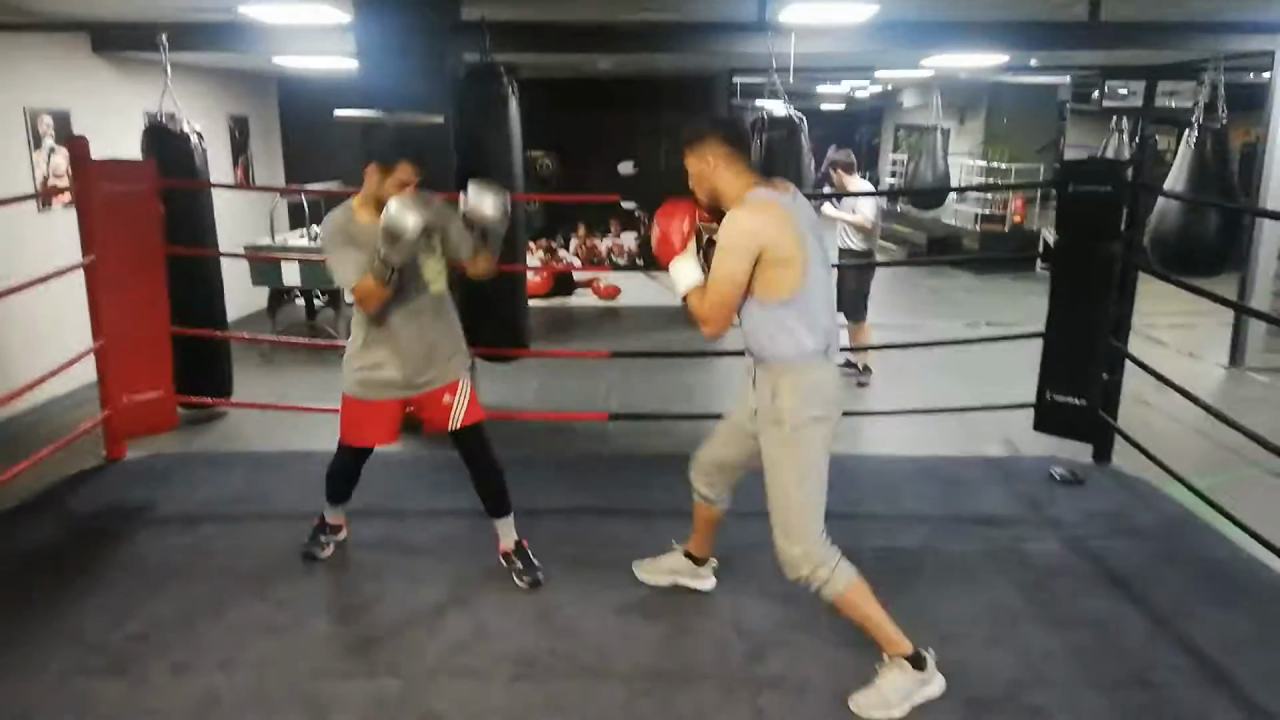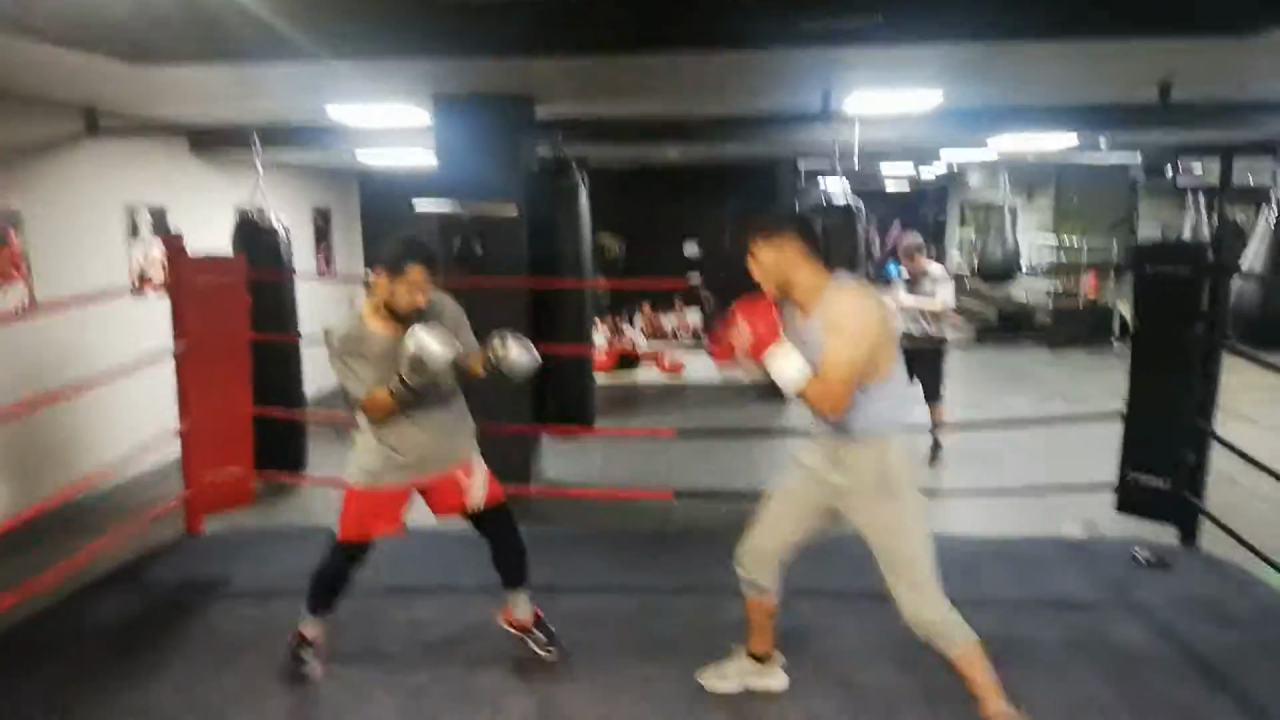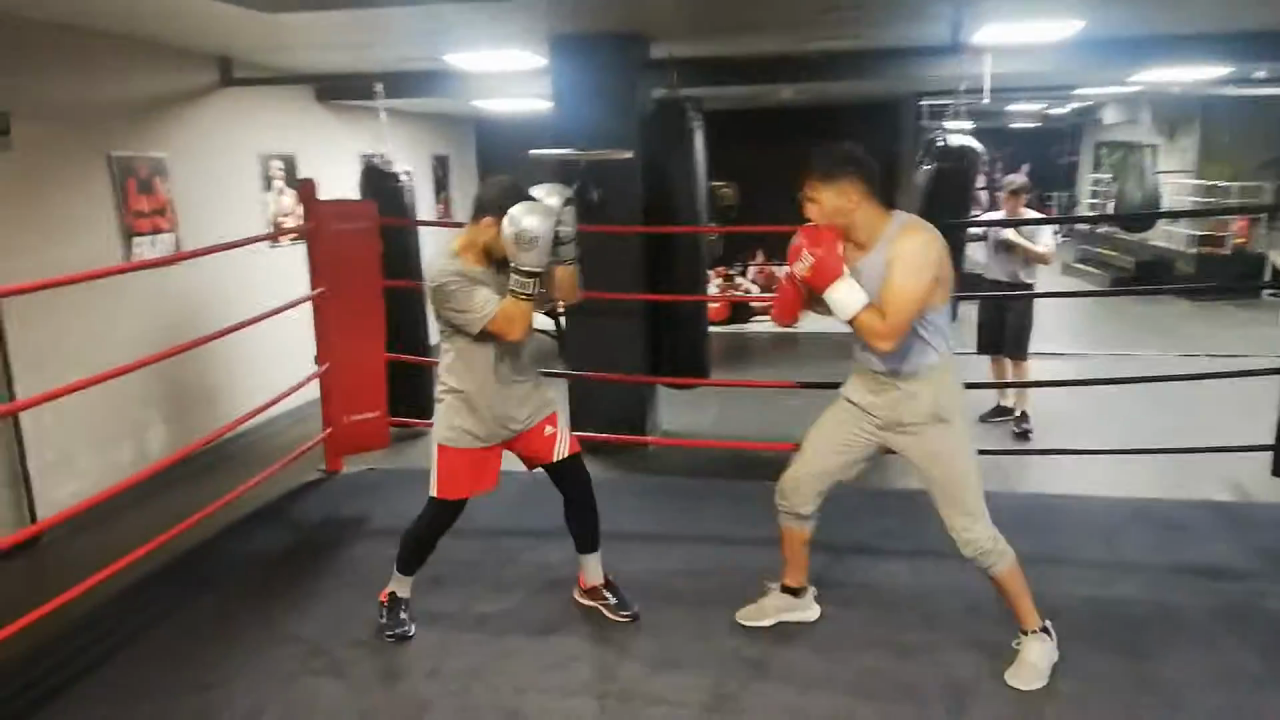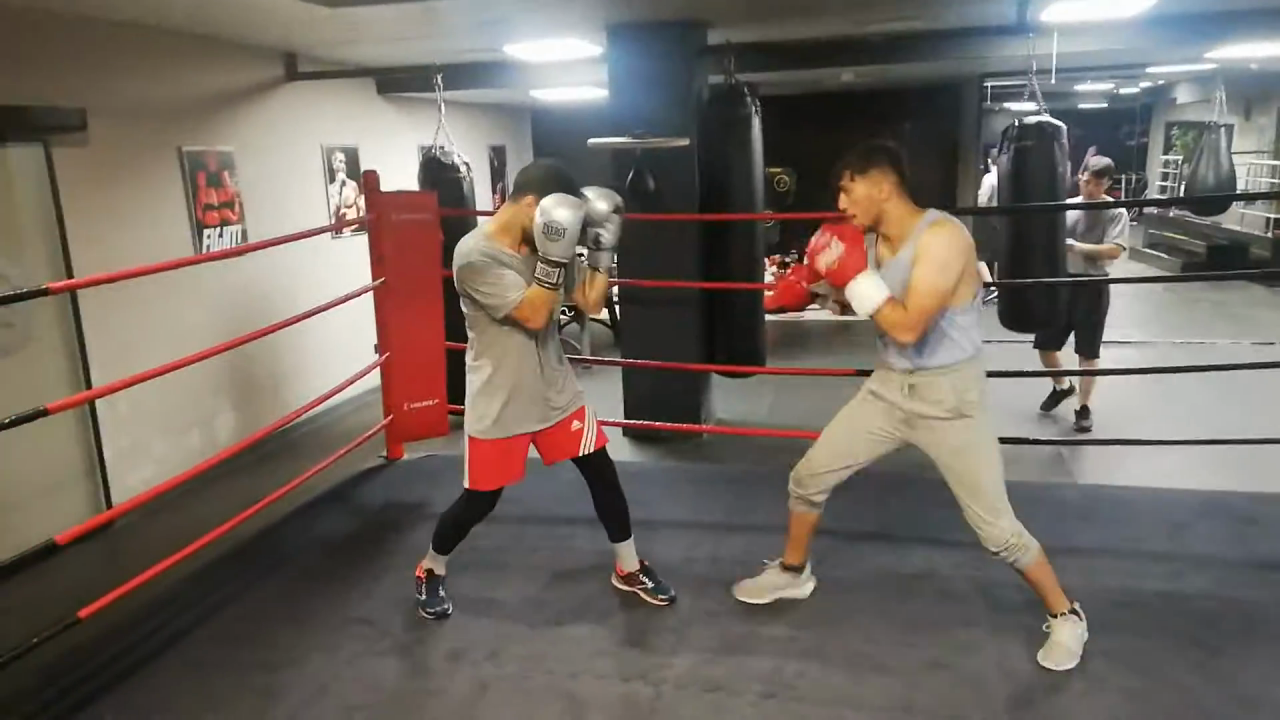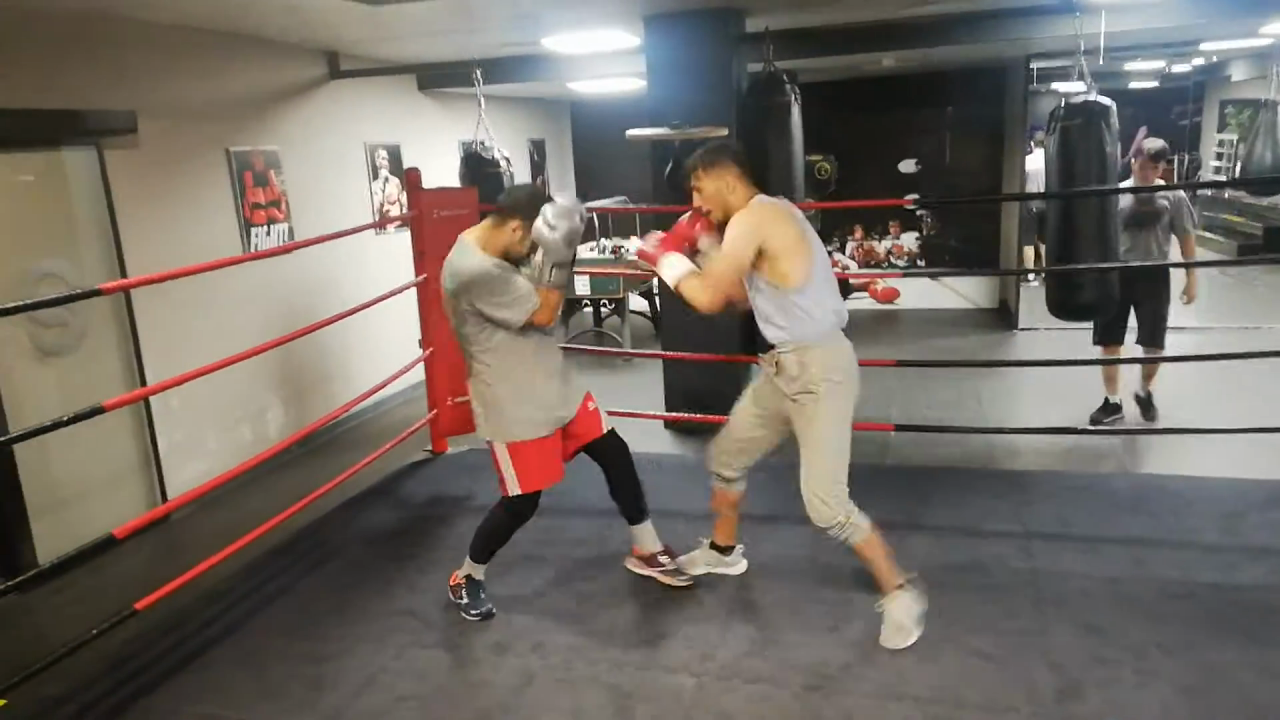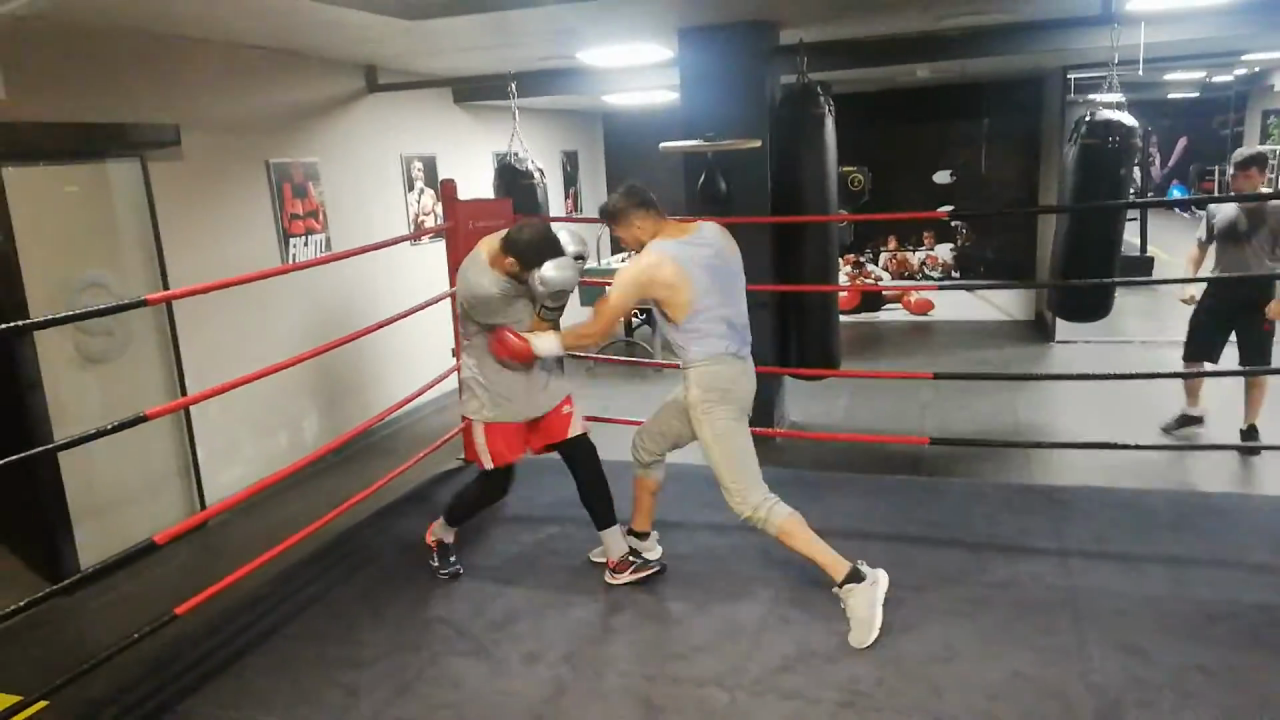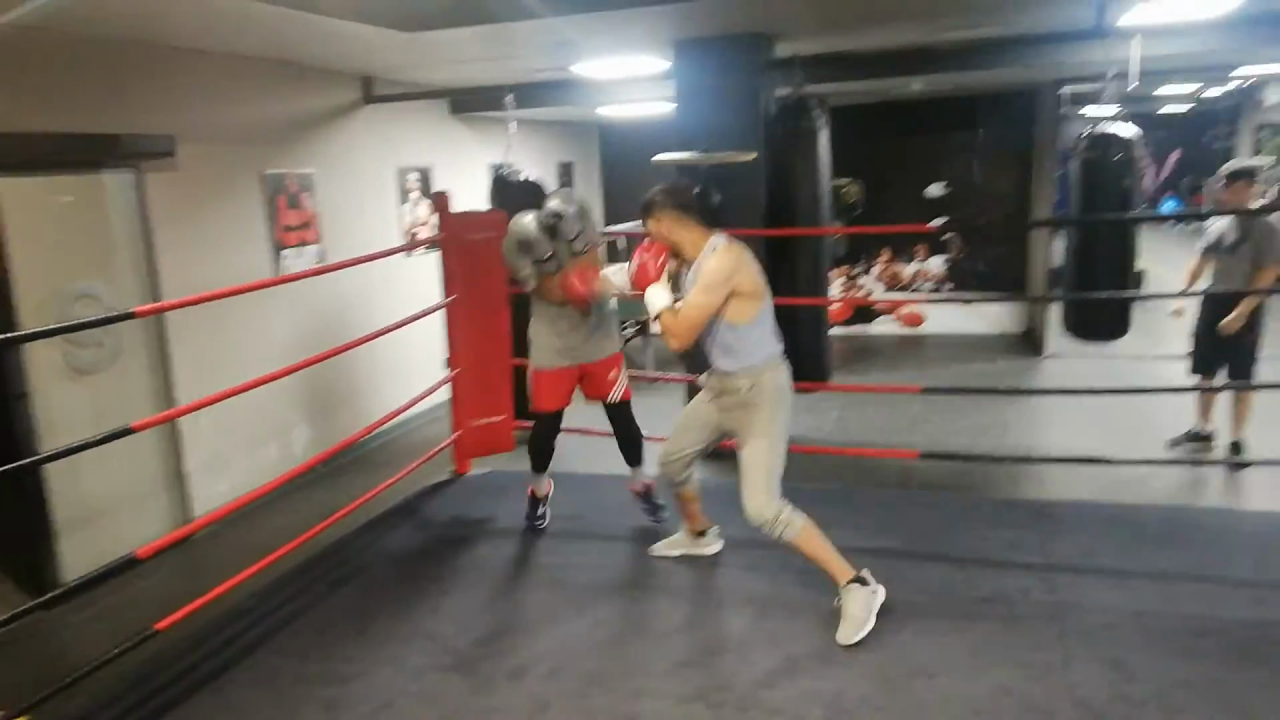
dt=0.7s
person 1, frame 1
left shoulder: (745, 223)
right shoulder: (781, 193)
left elbow: (712, 321)
left wrist: (680, 259)
left hip: (796, 389)
right hip: (773, 382)
left knee: (802, 552)
right knee: (709, 467)
left ankle: (910, 662)
right ankle: (695, 561)
person 1, frame 2
left shoulder: (852, 306)
right shoulder: (793, 304)
left elbow: (830, 402)
left wrist: (771, 347)
right wrist: (752, 344)
left hip: (880, 463)
right hip: (824, 457)
left knee: (924, 609)
right knee: (753, 559)
right ankle: (760, 660)
person 1, frame 3
left shoulder: (915, 241)
right shoulder: (844, 240)
left elbow: (887, 335)
left wrist: (831, 279)
right wrist: (805, 289)
left hip: (926, 398)
right hip: (866, 393)
left knee: (973, 533)
right knee: (794, 488)
left ankle: (1037, 634)
right ankle: (794, 593)
person 1, frame 4
left shoulder: (942, 237)
right shoulder: (881, 240)
left elbow: (906, 329)
right elbow: (856, 304)
left wrist: (851, 274)
right wrist: (825, 277)
left hip: (949, 396)
right hip: (889, 387)
left knee: (996, 527)
right knee: (809, 476)
left ankle: (1065, 616)
right ankle: (791, 571)
person 1, frame 5
left shoulder: (754, 217)
right shoulder: (770, 218)
left elbow: (707, 299)
right elbow: (737, 292)
left wrist: (668, 257)
right wrist: (697, 248)
left hip: (820, 370)
right hip: (785, 368)
left knee: (826, 507)
right knee: (725, 455)
left ankle: (899, 592)
right ankle: (724, 550)
person 1, frame 6
left shoulder: (645, 267)
right shoulder: (713, 232)
left elbow: (593, 332)
left wrist: (534, 344)
left hip: (713, 383)
right hip: (730, 366)
left knee: (751, 503)
right knee: (646, 446)
left ankle: (855, 580)
right ankle: (640, 537)
person 1, frame 7
left shoulder: (722, 261)
right shoulder: (700, 258)
left elbow: (679, 339)
left wrist: (653, 287)
left hip: (759, 391)
right hip: (722, 385)
left knee: (762, 508)
right knee: (673, 460)
left ankle: (856, 586)
right ankle: (699, 533)
person 2, frame 1
left shoulder: (435, 211)
right shoulder: (339, 228)
left elbow: (480, 268)
right elbow: (369, 303)
left wrist: (489, 229)
right wrist: (391, 254)
left hip: (440, 360)
right hip: (376, 367)
left knee: (476, 448)
right knee: (353, 452)
left ankle: (510, 544)
right ankle: (332, 521)
person 2, frame 2
left shoulder: (443, 309)
right shoulder: (348, 337)
left elbow: (474, 363)
right elbow: (374, 409)
left wrist: (501, 355)
right wrist: (409, 377)
left hip: (450, 447)
right hip: (383, 458)
left knee: (501, 526)
right knee: (346, 551)
left ankle: (521, 615)
right ankle: (308, 633)
person 2, frame 3
left shoulder: (511, 252)
right shoulder: (447, 277)
left elbow: (569, 295)
right elbow: (513, 327)
left wrist: (562, 240)
right wrist: (529, 264)
left hip: (528, 401)
right hip: (468, 416)
left knee: (578, 484)
right knee: (441, 512)
left ankle: (593, 583)
right ankle: (396, 593)
person 2, frame 4
left shoulder: (543, 240)
right shoulder: (474, 256)
left elbow: (591, 304)
right elbow: (533, 315)
left wrist: (602, 244)
right wrist: (554, 254)
left hip: (554, 391)
right hip: (497, 403)
left knee: (602, 473)
right knee: (479, 499)
left ankle: (629, 568)
right ankle: (432, 570)
person 2, frame 5
left shoulder: (491, 248)
right shoulder: (474, 271)
left elbow: (532, 303)
right elbow: (544, 316)
left wrist: (554, 253)
right wrist: (556, 256)
left hip: (554, 386)
right hip: (512, 405)
left knee: (616, 456)
right knee: (520, 502)
left ankle: (647, 550)
right ankle: (467, 577)
person 2, frame 6
left shoulder: (518, 244)
right shoulder: (483, 289)
right elbow: (536, 336)
left wrist: (565, 275)
right wrist: (549, 298)
left hip: (535, 379)
right hip: (493, 391)
left knee: (583, 458)
right knee: (496, 480)
left ankle: (617, 555)
right ankle: (442, 533)
person 2, frame 7
right shoulder: (518, 244)
left elbow: (591, 278)
right elbow: (556, 294)
left wrist: (572, 235)
right wrist: (540, 252)
left hip: (597, 339)
right hip: (552, 348)
left knee: (621, 415)
right knee: (545, 423)
left ankle: (641, 484)
right ankle: (539, 488)
person 3, frame 1
left shoulder: (865, 191)
right shoulder: (850, 191)
left elbow: (866, 222)
left wrist: (834, 213)
right wrist: (831, 201)
left hip: (859, 259)
right hip: (847, 256)
left knee: (858, 314)
right knee: (849, 312)
left ankle: (865, 365)
right ankle: (854, 359)
person 3, frame 2
left shoulder: (939, 276)
right shoulder: (904, 276)
left elbow: (945, 307)
right elbow: (897, 302)
left wrist: (911, 301)
right wrist: (895, 301)
left hip: (931, 342)
right hip: (908, 339)
left knee: (932, 398)
left ankle: (936, 442)
person 3, frame 3
left shoulder: (1038, 222)
right shoulder: (991, 218)
left elbow: (1047, 256)
left wrist: (1018, 240)
left hip: (1019, 291)
right hip: (992, 288)
left knee: (1017, 355)
right knee: (995, 351)
left ankle: (1021, 412)
right ankle: (1005, 404)
person 3, frame 4
left shoulder: (1116, 212)
right shoulder: (1067, 207)
left elbow: (1114, 250)
left wrist: (1080, 248)
left hip: (1093, 287)
left knee: (1088, 352)
right knee: (1045, 345)
left ankle: (1083, 408)
right ankle: (1062, 386)
person 3, frame 5
left shoulder: (1173, 197)
left elbow: (1186, 239)
left wrist: (1191, 279)
left hip: (1152, 276)
right hip: (1116, 274)
left knee: (1153, 344)
right knee: (1110, 342)
left ankle: (1145, 392)
right ankle: (1113, 402)
person 3, frame 6
right shoulder: (1217, 208)
right elbow: (1201, 246)
right wrist: (1189, 282)
right hip: (1220, 288)
right knee: (1194, 355)
left ankle: (1250, 426)
right ankle: (1192, 412)
person 3, frame 7
right shoulder: (1215, 222)
left wrist: (1240, 313)
right wrist: (1183, 293)
left hip: (1244, 307)
right hip: (1213, 302)
left knee: (1240, 379)
right knee: (1205, 372)
left ankle: (1237, 441)
right ankle: (1202, 430)
